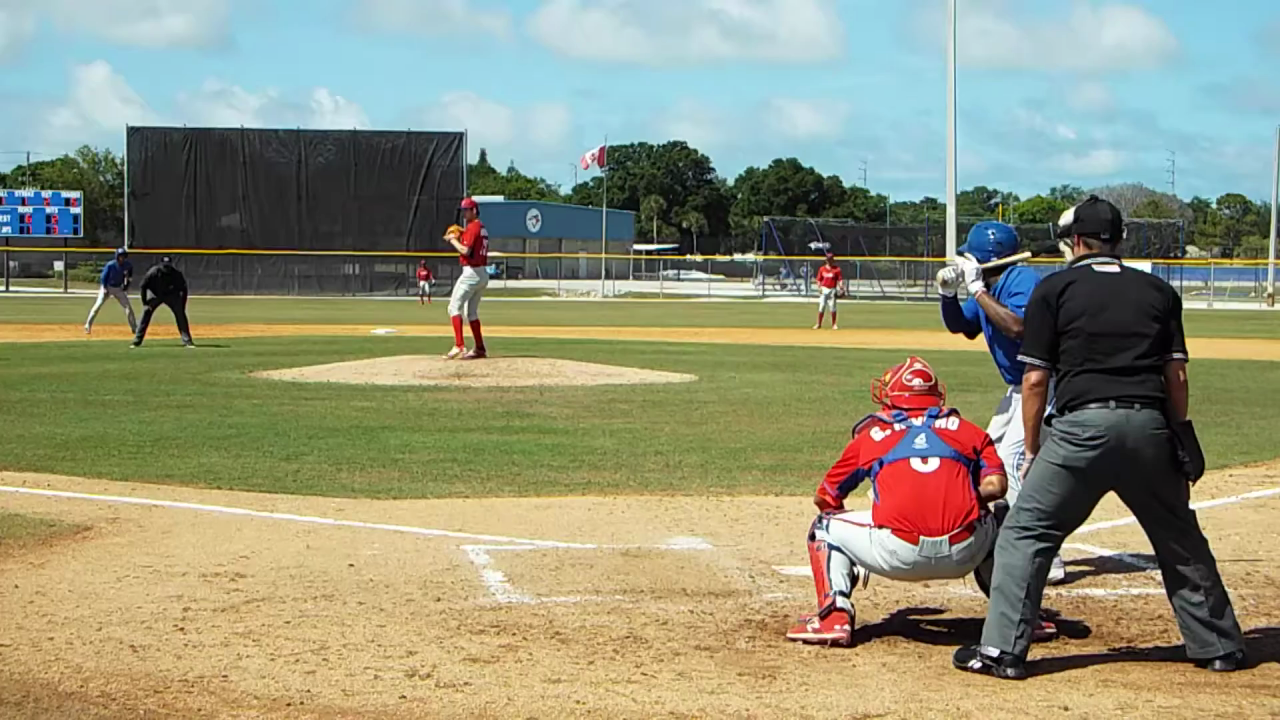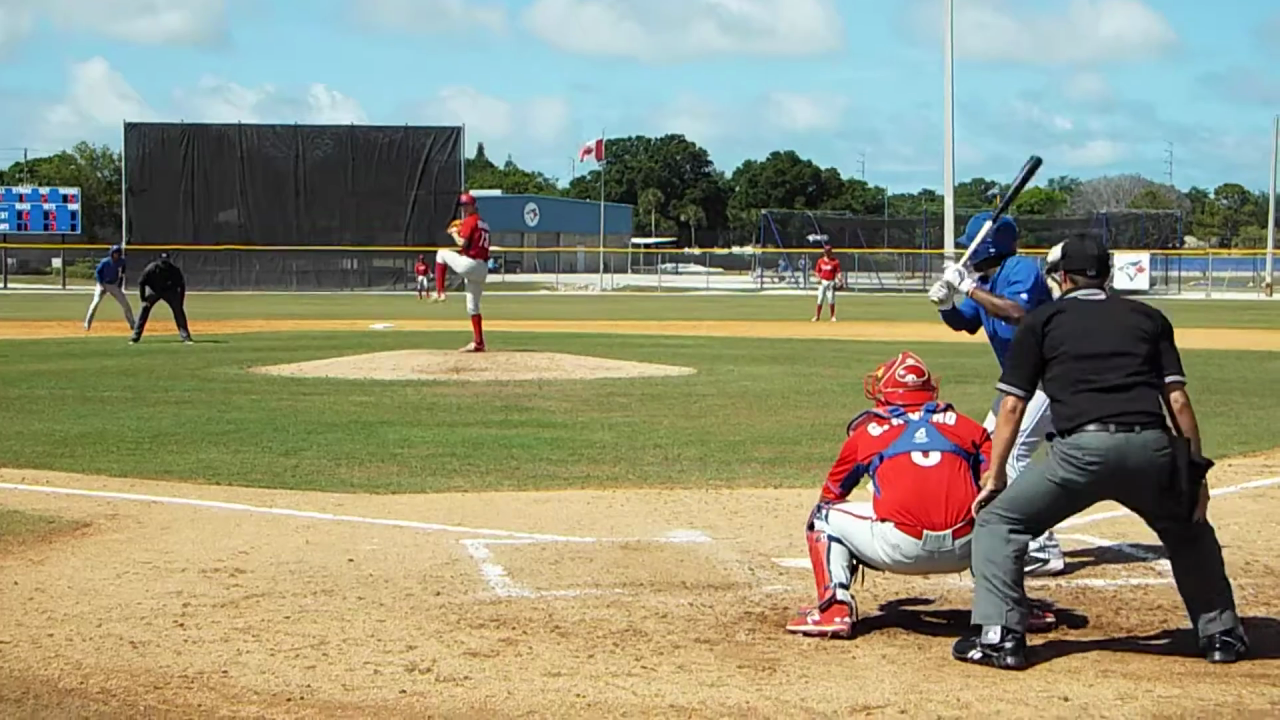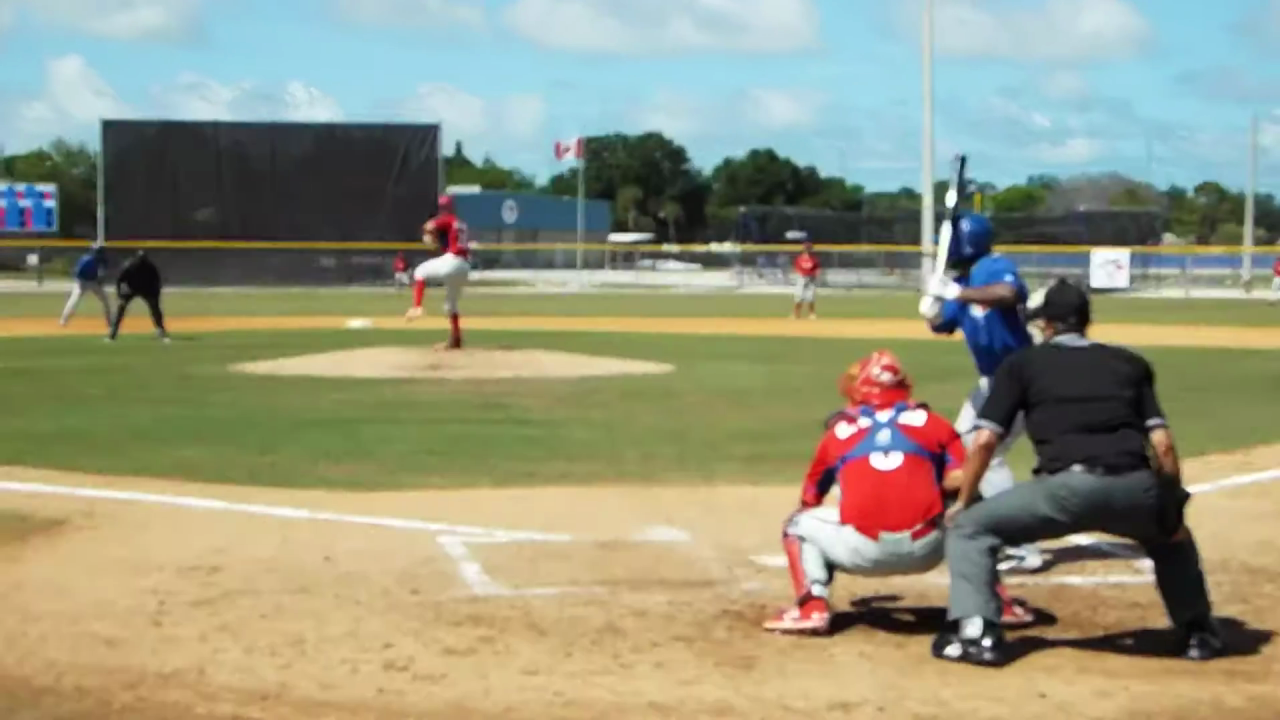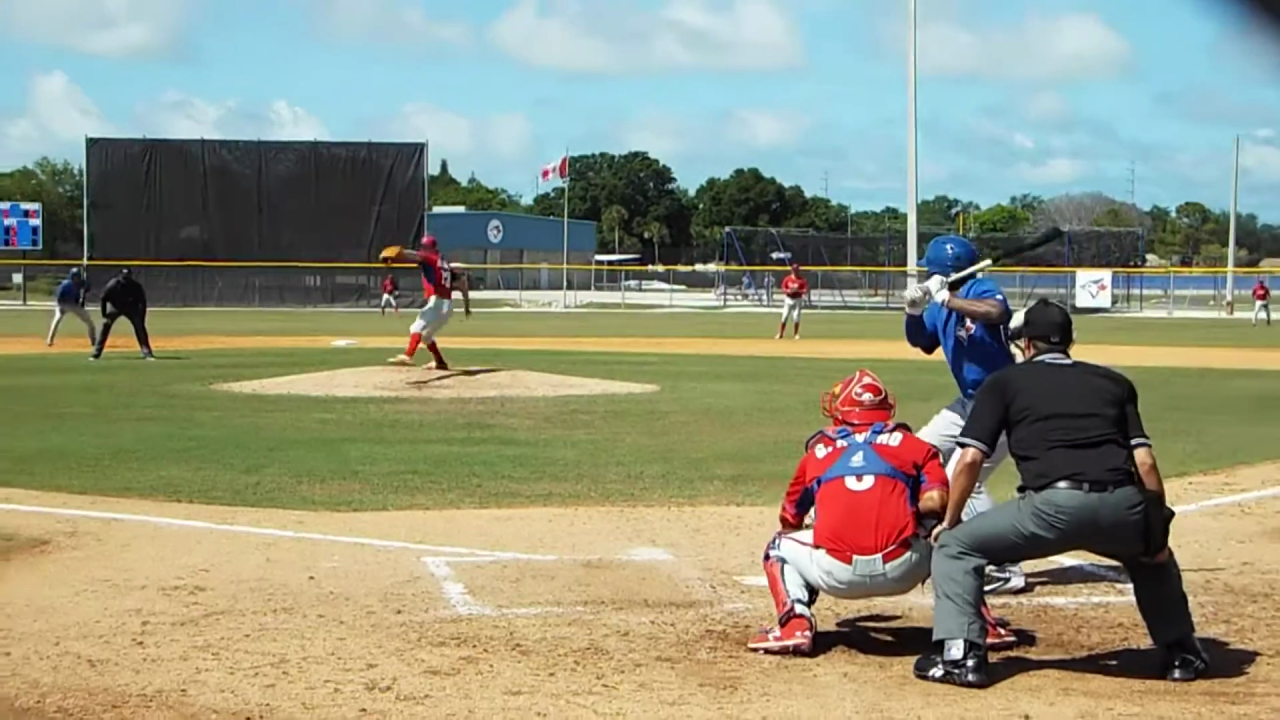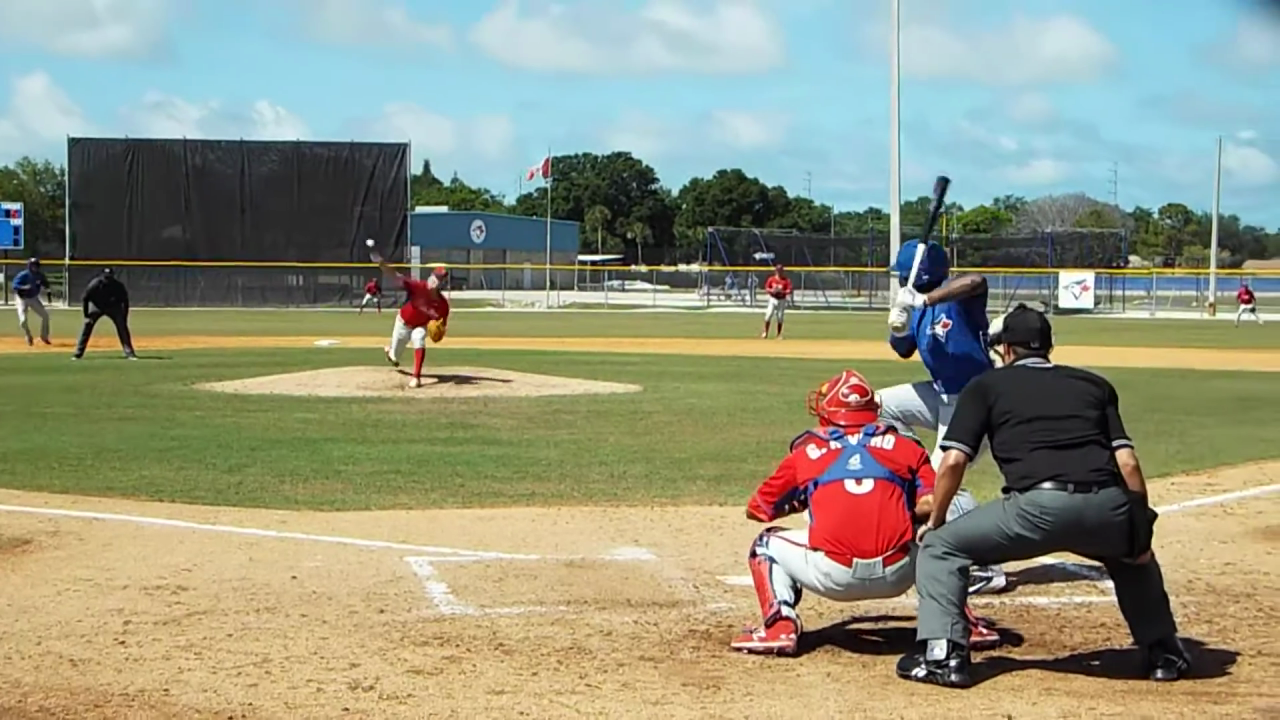
dt=0.3s
person 1, frame 1
left shoulder: (1054, 288)
right shoulder: (1159, 291)
left elbow: (1035, 379)
right elbow: (1176, 378)
left wrist: (1033, 450)
right wrist: (1177, 446)
left hip: (1083, 426)
right hip: (1148, 427)
left knee: (1026, 533)
right knee: (1180, 539)
left ankle: (1001, 650)
right ankle: (1220, 646)
person 1, frame 2
left shoulder: (1042, 319)
right shoulder: (1149, 317)
left elbow: (1012, 405)
right elbow: (1178, 399)
left wrist: (993, 476)
right wrist: (1193, 469)
left hip: (1083, 448)
right hip: (1151, 446)
left knee: (998, 519)
right knee: (1189, 530)
left ankle: (999, 637)
right ankle: (1222, 634)
person 1, frame 3
left shoulder: (1022, 363)
right shoulder: (1131, 362)
left elbow: (984, 441)
right elbow: (1163, 443)
left wrist: (962, 503)
right wrist: (1175, 507)
left hip: (1067, 488)
right hip: (1136, 491)
left knee: (969, 526)
right knee: (1170, 532)
left ankle: (978, 634)
right ankle: (1198, 631)
person 1, frame 4
left shoulder: (1005, 381)
right shoulder: (1114, 381)
left elbow: (970, 458)
right elbow: (1145, 462)
left wrist: (949, 522)
right wrist: (1159, 528)
left hip: (1053, 506)
right hip: (1122, 508)
left knee: (955, 546)
right knee: (1151, 551)
left ankle: (960, 655)
right ankle: (1182, 652)
person 1, frame 5
left shoulder: (987, 385)
right shoulder: (1095, 384)
left elbow: (953, 460)
right elbow: (1128, 463)
left wrist: (934, 523)
right wrist: (1141, 530)
left hip: (1039, 506)
right hip: (1108, 508)
left knee: (940, 546)
right knee: (1133, 553)
left ankle: (944, 656)
right ankle: (1164, 653)
person 2, frame 1
left shoulder: (1024, 280)
right shoulder: (988, 287)
left elbow: (1016, 326)
right elbow: (958, 325)
left wrist: (975, 288)
right wrist: (948, 292)
right hip: (1018, 389)
left knee: (1011, 463)
left ankle: (1046, 562)
person 2, frame 2
left shoulder: (1022, 270)
right shoulder: (985, 281)
left elbow: (1015, 312)
right elbow: (962, 323)
left wrist: (968, 287)
right wrist: (945, 302)
left knee: (1011, 456)
left ankle: (1044, 552)
person 2, frame 3
left shoulder: (995, 267)
right shoulder: (961, 281)
left elbow: (1008, 295)
right elbow: (945, 326)
left wrist: (954, 293)
right wrist: (934, 313)
right hip: (991, 379)
left ankle: (1023, 551)
person 2, frame 4
left shoulder: (981, 289)
right shoulder: (943, 303)
left elbow: (996, 313)
right elbow: (920, 342)
left wrist: (943, 298)
right wrist: (914, 310)
right hip: (971, 401)
left ankle: (1006, 572)
person 2, frame 5
left shoulder: (953, 294)
right shoulder: (913, 305)
left elbow: (977, 281)
right elbow: (901, 350)
left wrist: (922, 301)
right wrist: (899, 328)
right hip: (942, 394)
right knee: (879, 405)
left ankle: (987, 573)
person 3, frame 1
left shoulder: (870, 433)
right shoulder: (968, 430)
left elbow: (824, 498)
right elbow: (994, 486)
left hip: (897, 549)
right hip: (963, 551)
left knee: (824, 527)
right knee: (993, 523)
left ankle: (834, 617)
person 3, frame 2
left shoulder: (867, 430)
right shoulder: (965, 424)
left elbow: (829, 498)
left hip: (899, 543)
right hip: (963, 546)
left knee: (823, 515)
left ankle: (834, 610)
person 3, frame 3
left shoulder: (840, 429)
right shoulder: (935, 423)
left elbow: (810, 501)
right elbow: (959, 481)
left hip: (861, 547)
right hip: (926, 546)
left knee: (798, 523)
left ankle: (812, 605)
person 3, frame 4
left shoulder: (818, 449)
right shoulder: (915, 445)
left elbow: (789, 520)
right elbow: (936, 502)
left hip: (838, 571)
right hip: (902, 566)
left knee: (780, 546)
left ankle: (794, 625)
person 3, frame 5
left shoulder: (806, 450)
right shoulder: (906, 447)
left elbow: (757, 510)
right elbow: (930, 506)
left wrist: (794, 505)
left hip: (834, 572)
right hip: (897, 571)
left knee: (766, 545)
left ankle: (780, 627)
